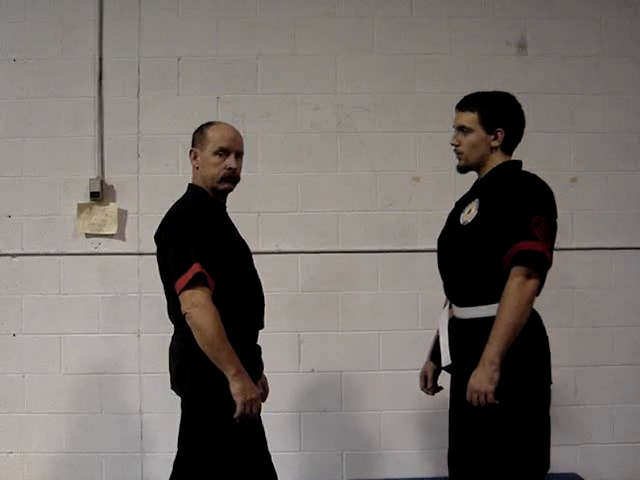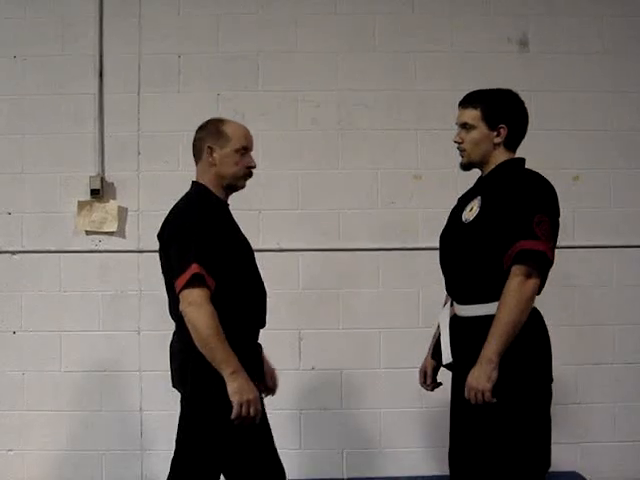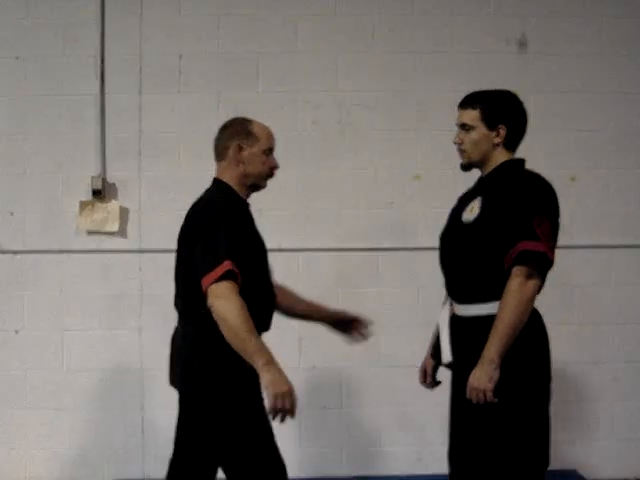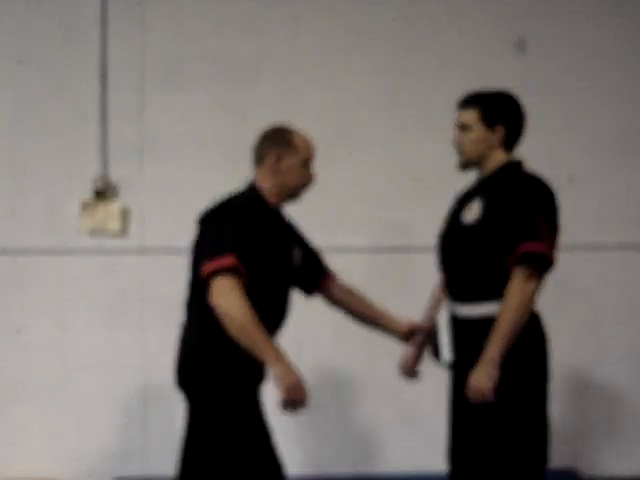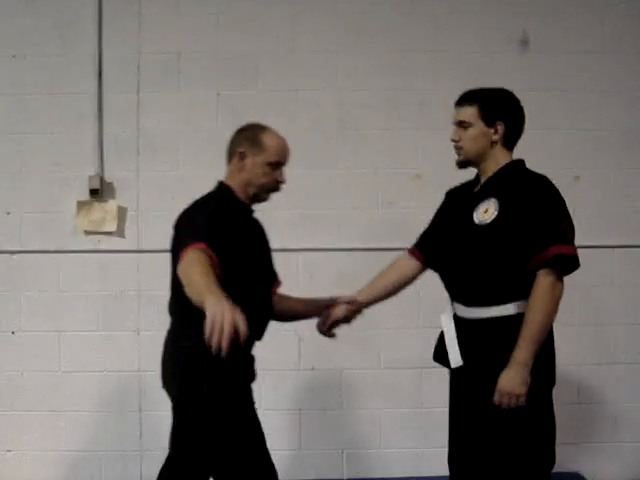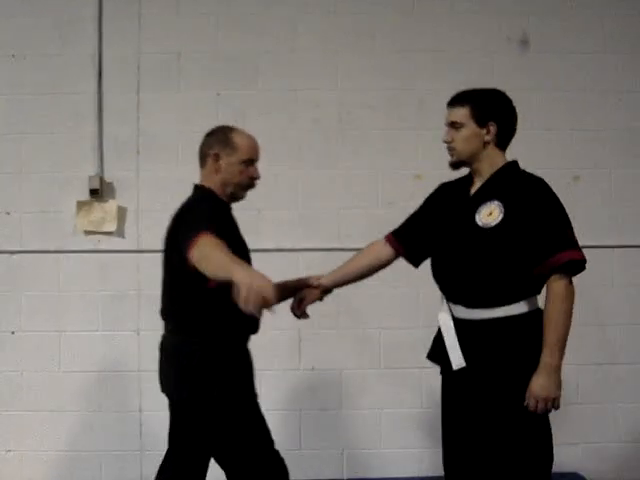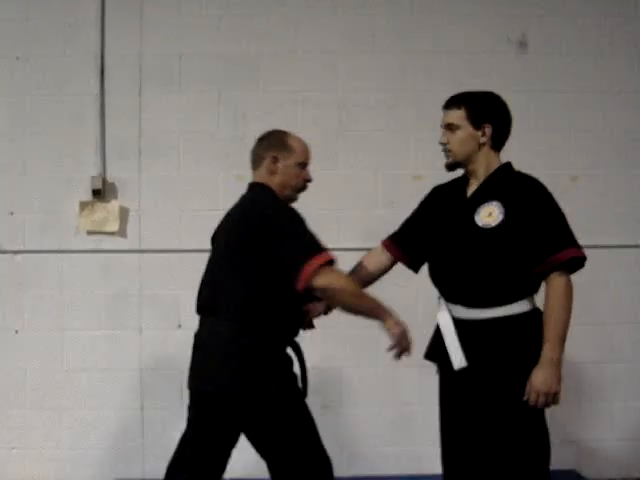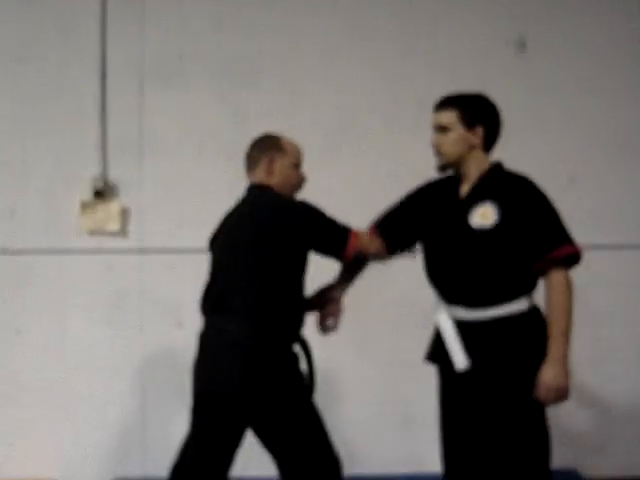
dt=0.4s
person 1, frame 1
left shoulder: (524, 191)
right shoulder: (474, 197)
left elbow: (524, 280)
left wrist: (491, 363)
right wrist: (437, 354)
left hip: (505, 354)
right hip: (471, 350)
person 1, frame 2
left shoulder: (527, 189)
right shoulder: (476, 194)
left elbow: (524, 279)
left wrist: (489, 361)
right wrist: (437, 349)
left hip: (507, 352)
right hip: (472, 346)
person 1, frame 3
left shoulder: (526, 190)
right shoulder: (475, 194)
left elbow: (524, 279)
left wrist: (491, 361)
right wrist: (437, 348)
left hip: (505, 351)
right hip: (471, 346)
person 1, frame 4
left shoulder: (525, 191)
right shoulder: (470, 197)
left elbow: (525, 279)
left wrist: (491, 361)
right wrist: (420, 340)
left hip: (506, 350)
right hip: (470, 346)
person 1, frame 5
left shoulder: (532, 192)
right shoulder: (459, 198)
left elbow: (549, 279)
right elbow: (415, 259)
left wrist: (521, 364)
right wrist: (354, 305)
left hip: (510, 349)
right hip: (467, 350)
person 1, frame 6
left shoulder: (528, 194)
right shoulder: (447, 197)
left elbow: (559, 281)
right elbow: (389, 246)
left wrist: (549, 368)
right wrist: (323, 285)
left hip: (510, 349)
right hip: (460, 349)
person 1, frame 7
left shoulder: (524, 194)
right shoulder: (442, 199)
left elbow: (558, 278)
right elbow: (387, 253)
left wrist: (549, 362)
left hip: (511, 347)
right hip: (458, 348)
person 1, frame 8
left shoulder: (517, 194)
right shoulder: (431, 197)
left elbow: (556, 274)
right elbow: (374, 241)
left wrist: (556, 358)
right wrist: (335, 290)
left hip: (512, 344)
right hip: (458, 346)
person 2, frame 1
left shoulder: (213, 216)
right shoulder: (188, 219)
right elbow: (196, 306)
left wrist: (248, 368)
right wrist: (237, 375)
left hip: (215, 368)
right hip: (213, 370)
person 2, frame 2
left shoulder: (214, 214)
right shoulder: (191, 218)
right elbow: (194, 305)
left wrist: (253, 361)
right wrist: (235, 376)
left hip: (213, 368)
right hip: (215, 371)
person 2, frame 3
left shoulder: (230, 211)
right shoulder: (214, 214)
left elbow: (263, 290)
right elbow: (222, 299)
left wrist: (328, 316)
right wrist: (268, 368)
left hip: (207, 362)
right hip: (216, 367)
person 2, frame 4
left shoulder: (281, 230)
right shoulder: (230, 217)
left elbow: (331, 287)
right elbow: (224, 296)
left wrist: (394, 326)
right wrist: (278, 364)
left hip: (224, 364)
right hip: (216, 364)
person 2, frame 5
left shoulder: (249, 226)
right shoulder: (208, 215)
left elbow: (267, 301)
right elbow: (193, 263)
left wrist: (325, 307)
right wrist: (217, 301)
left hip: (215, 366)
right hip: (203, 365)
person 2, frame 6
left shoulder: (215, 215)
right shoulder: (200, 213)
left elbow: (238, 296)
right elbow: (202, 249)
left wrist: (296, 287)
right wrist: (247, 275)
left hip: (193, 359)
right hip: (207, 363)
person 2, frame 7
left shoulder: (241, 215)
right shoulder: (275, 215)
right elbow: (324, 278)
left wrist: (303, 298)
right wrist: (385, 316)
left hip: (214, 354)
right hip: (251, 360)
person 2, frame 8
left shoulder: (232, 222)
right shoulder: (285, 213)
right elbow: (363, 246)
left wrist: (310, 303)
left hip: (216, 353)
right hip: (260, 359)
